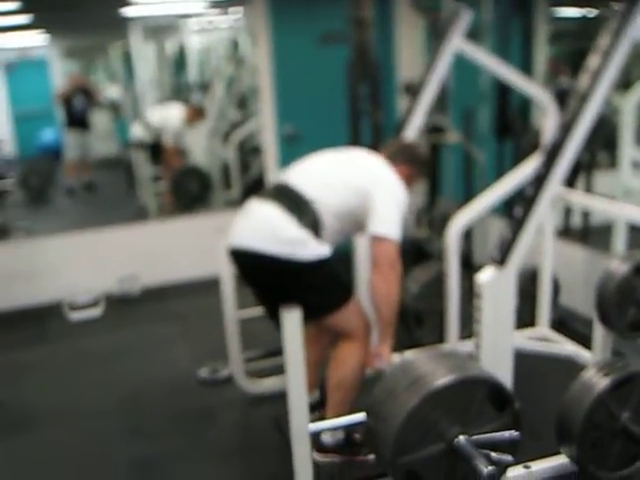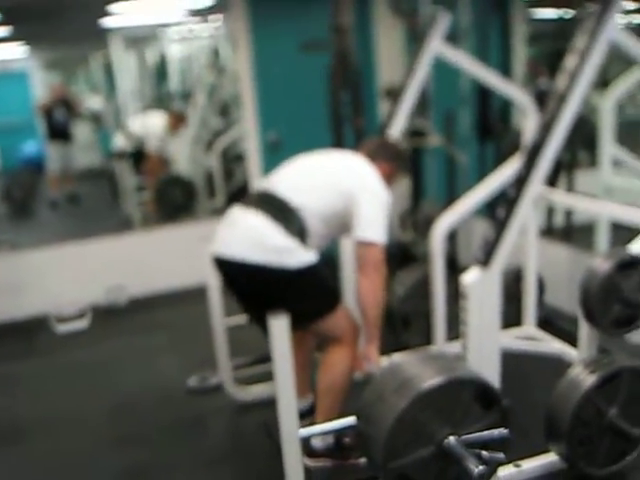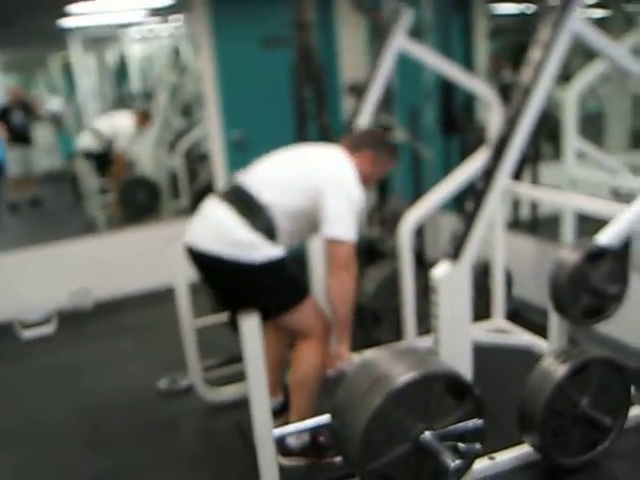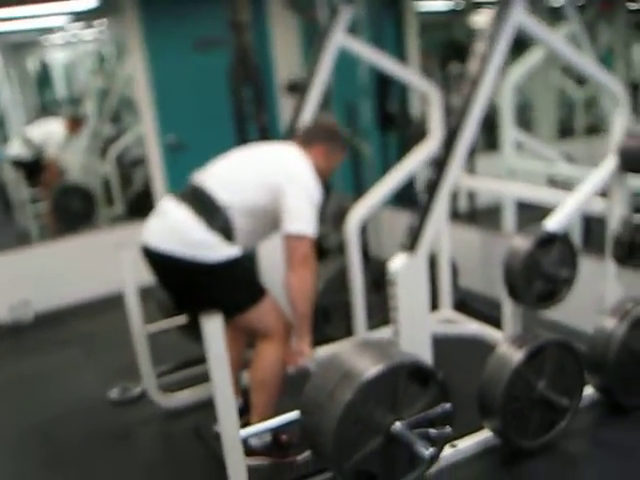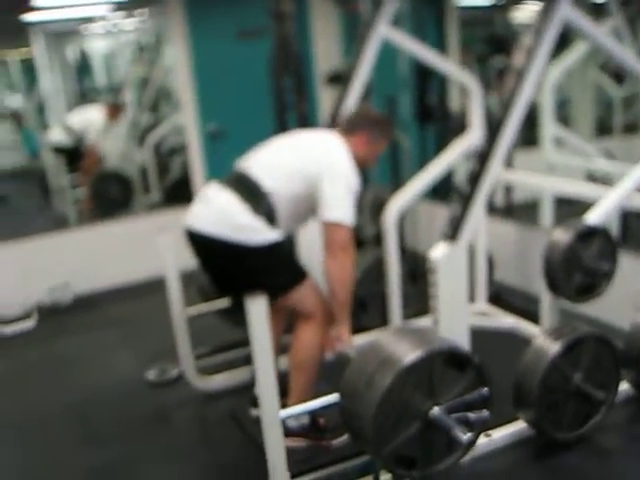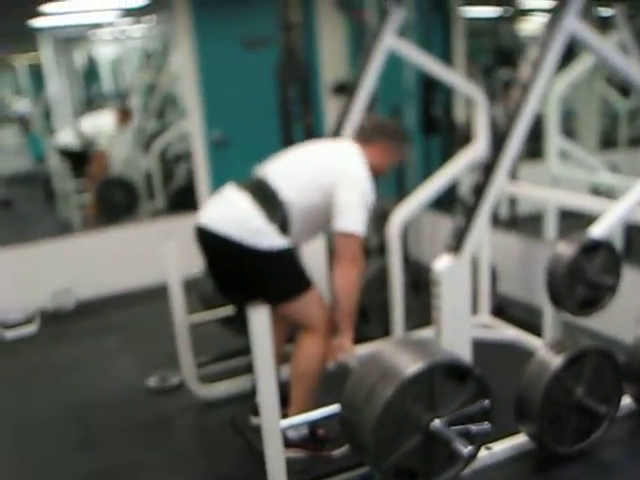
dt=0.5s
person 1, frame 1
left shoulder: (348, 160)
right shoulder: (389, 185)
right elbow: (385, 267)
right wrist: (385, 344)
left hip: (243, 238)
right hip: (286, 246)
left knee: (317, 319)
right knee: (354, 332)
right ankle: (332, 438)
person 1, frame 2
left shoulder: (323, 160)
right shoulder: (372, 185)
right elbow: (371, 270)
right wrist: (372, 345)
left hip: (227, 246)
right hip: (273, 254)
left knee: (300, 321)
right knee: (343, 336)
left ankle: (302, 410)
right ankle: (321, 443)
person 1, frame 3
left shoulder: (311, 155)
right shoulder: (345, 181)
right elbow: (341, 267)
right wrist: (344, 345)
left hip: (203, 234)
right hip: (240, 248)
left knee: (276, 316)
right knee: (314, 331)
left ankle: (273, 408)
right ankle: (297, 441)
person 1, frame 4
left shoulder: (267, 154)
right shoulder: (302, 178)
right elbow: (300, 263)
right wrist: (303, 339)
left hip: (158, 236)
right hip: (194, 247)
left knee: (235, 318)
right knee: (273, 331)
right ankle: (258, 440)
person 1, frame 5
left shoulder: (311, 142)
right shoulder: (339, 166)
right elbow: (339, 250)
right wrist: (343, 325)
left hip: (201, 220)
right hip: (237, 232)
left knee: (277, 300)
right knee: (314, 313)
right ankle: (295, 421)
person 1, frame 6
left shoulder: (328, 151)
right shoulder: (355, 175)
right elbow: (347, 260)
right wrist: (345, 335)
left hip: (213, 221)
right hip: (246, 235)
left knee: (280, 309)
right knee: (317, 324)
right ankle: (296, 432)
